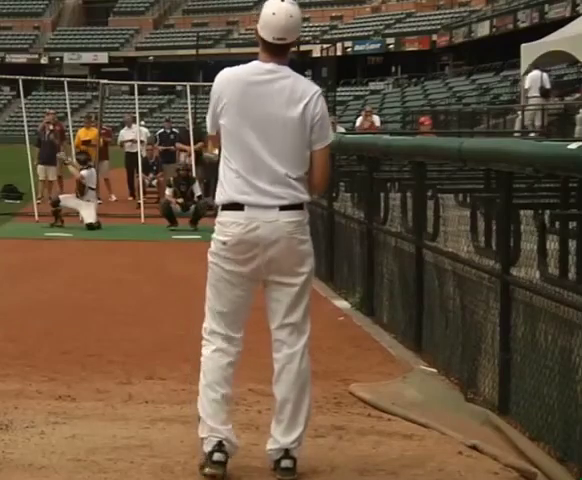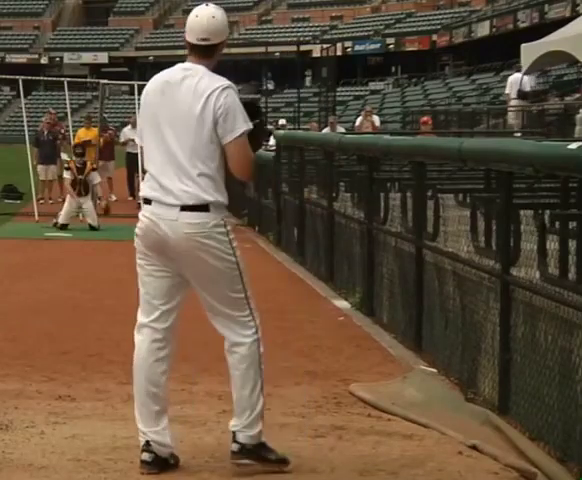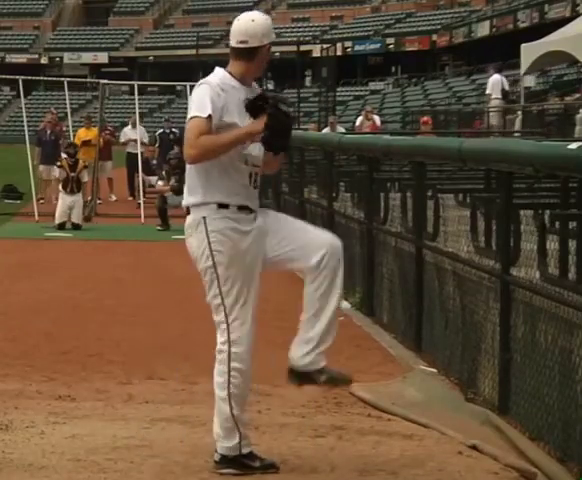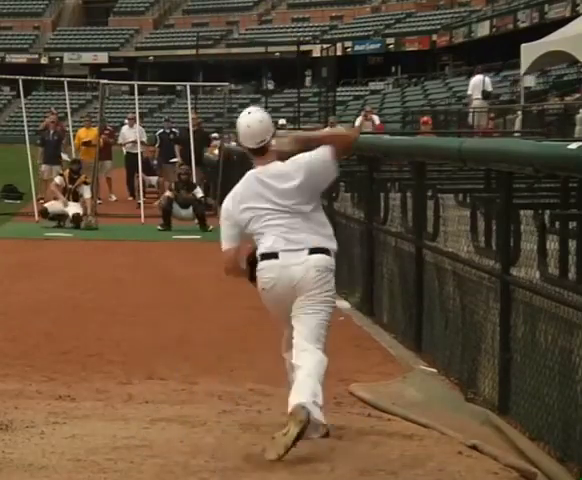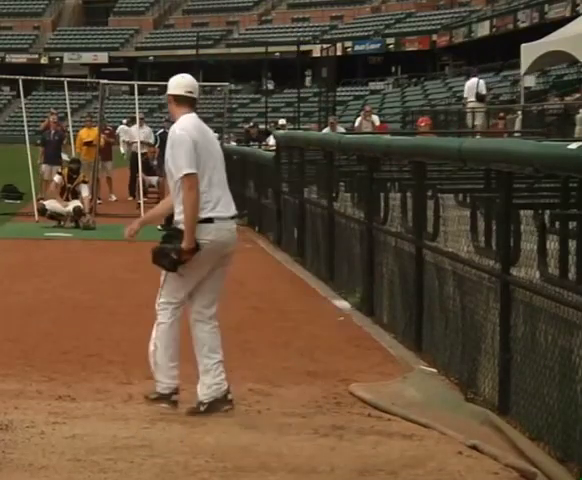
dt=1s
person 1, frame 1
left shoulder: (226, 81)
right shoulder: (310, 94)
right elbow: (320, 181)
left hip: (235, 222)
right hip: (290, 225)
left knee: (219, 336)
right knee: (291, 340)
left ankle: (215, 439)
person 1, frame 2
left shoulder: (153, 86)
right shoulder: (220, 91)
right elbow: (243, 169)
right wrist: (245, 132)
left hip: (152, 218)
right hip: (200, 222)
left knee: (152, 331)
right knee: (239, 329)
left ankle: (153, 445)
right ankle: (247, 437)
person 1, frame 3
left shoulder: (254, 95)
right shoulder: (210, 89)
left elbow: (269, 169)
right elbow: (193, 150)
right wrist: (247, 131)
left hip: (252, 219)
right hip: (215, 224)
left knee: (326, 250)
right knee: (235, 336)
left ankle: (305, 361)
person 1, frame 4
left shoulder: (236, 197)
right shoulder: (302, 167)
left elbow: (232, 265)
right elbow: (347, 138)
right wrist: (303, 138)
left hip: (271, 274)
right hip: (314, 266)
left knee: (296, 342)
right knee: (311, 352)
left ankle: (307, 411)
right ankle: (302, 413)
person 1, frame 5
left shoulder: (179, 131)
right shoulder: (205, 131)
left elbow: (188, 186)
left wrist: (189, 237)
right wrist: (142, 220)
left hip: (200, 232)
right hip: (225, 229)
left knee: (167, 307)
right knee: (204, 314)
left ankle: (167, 386)
right ankle: (213, 390)
